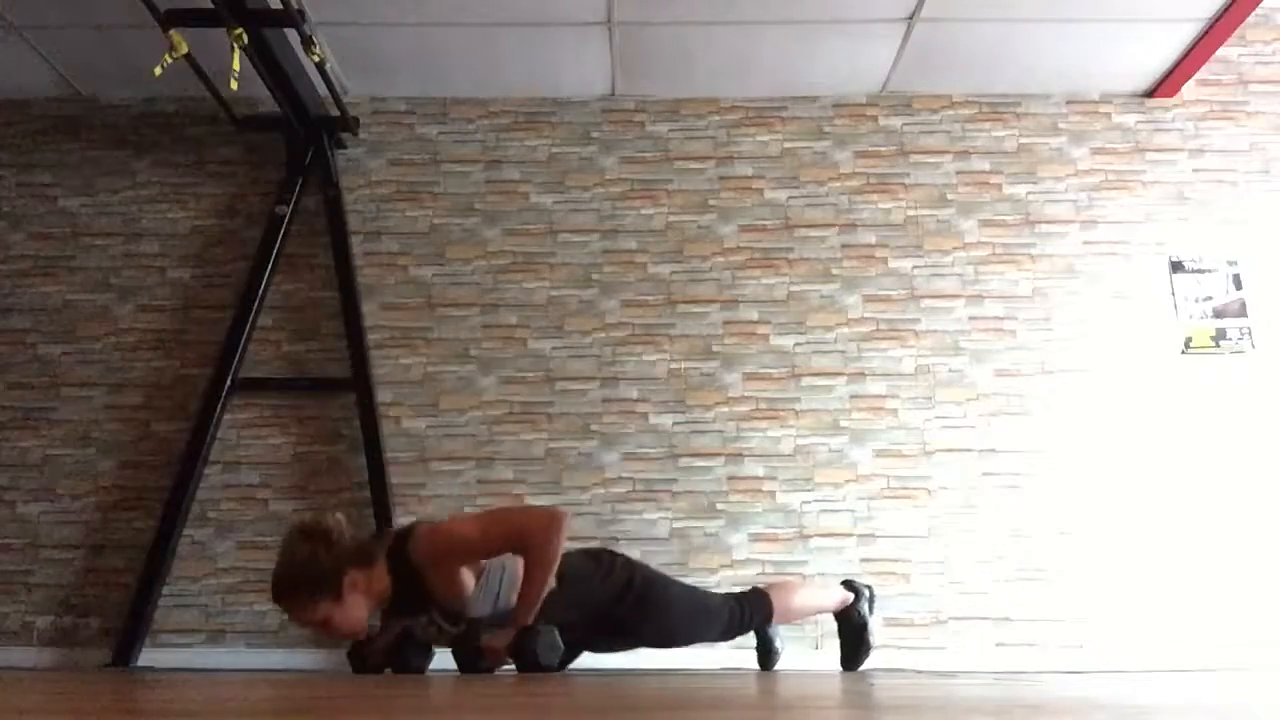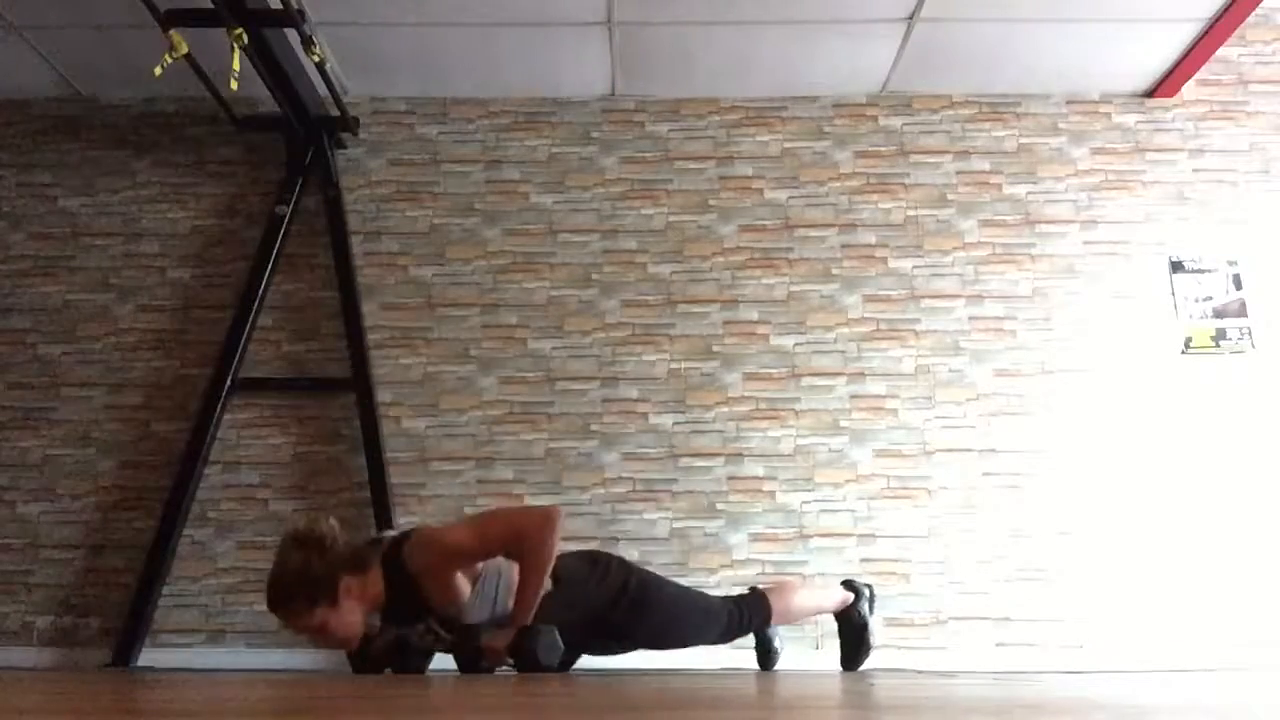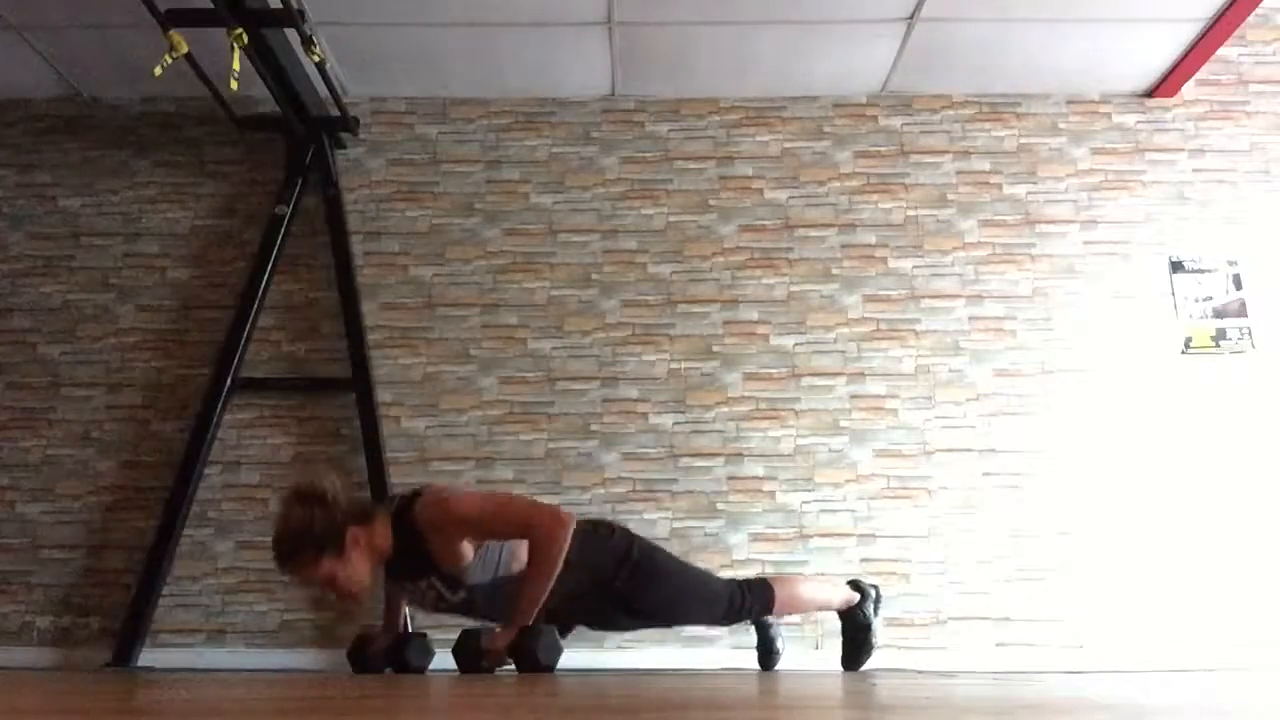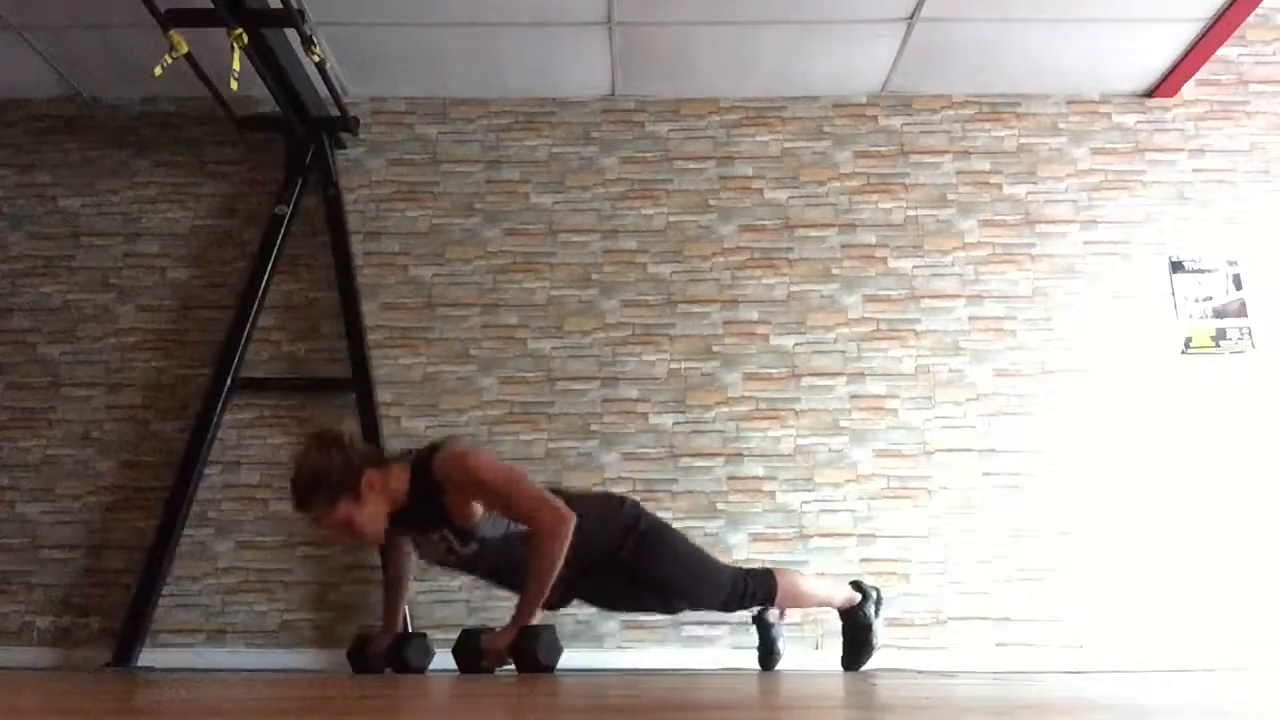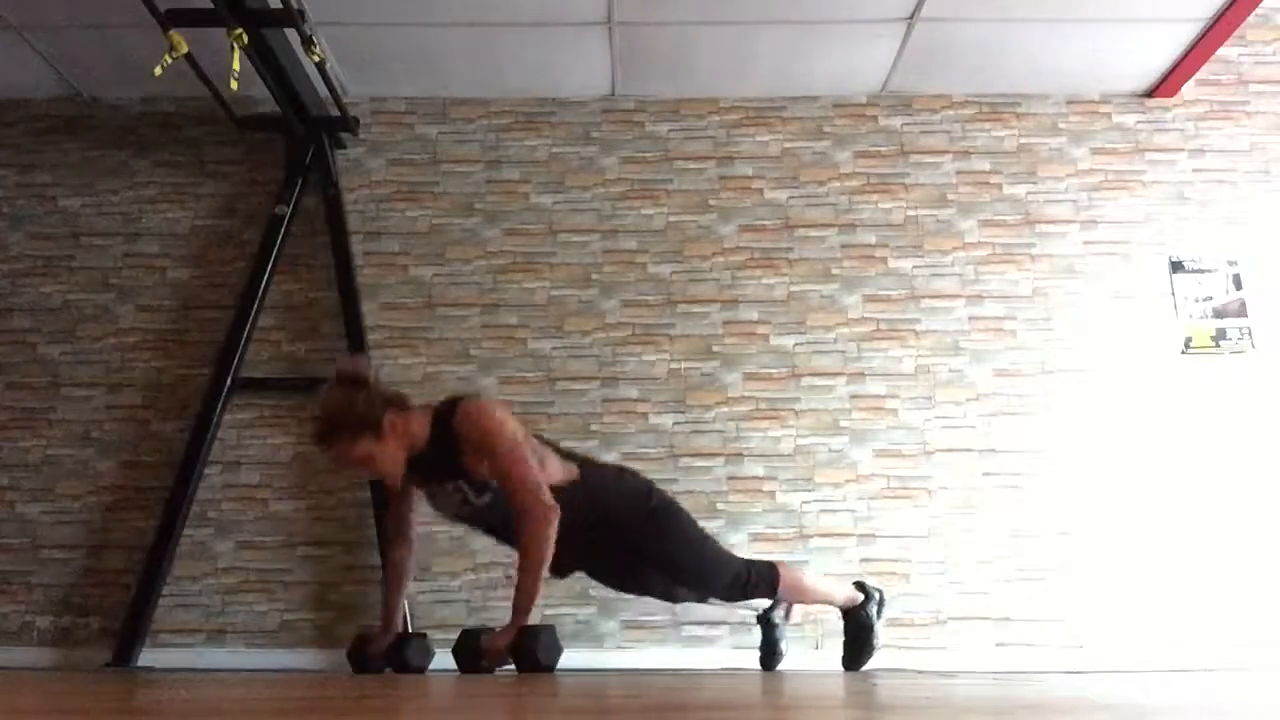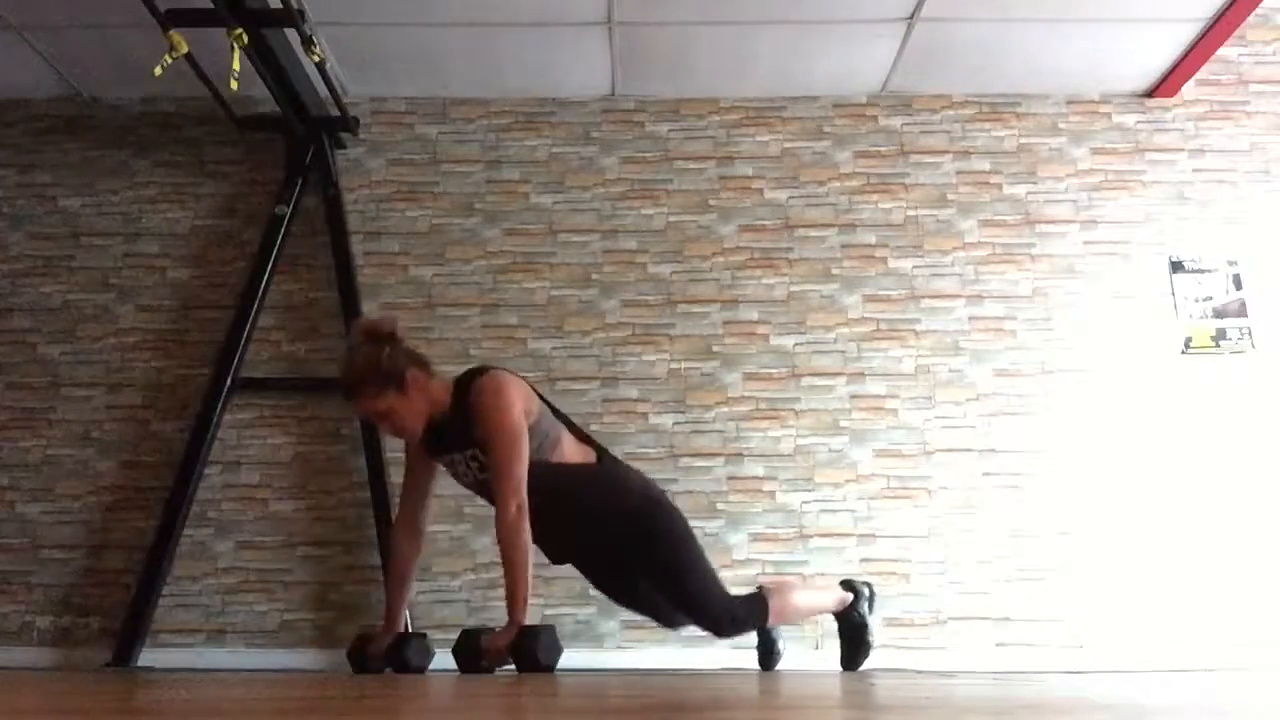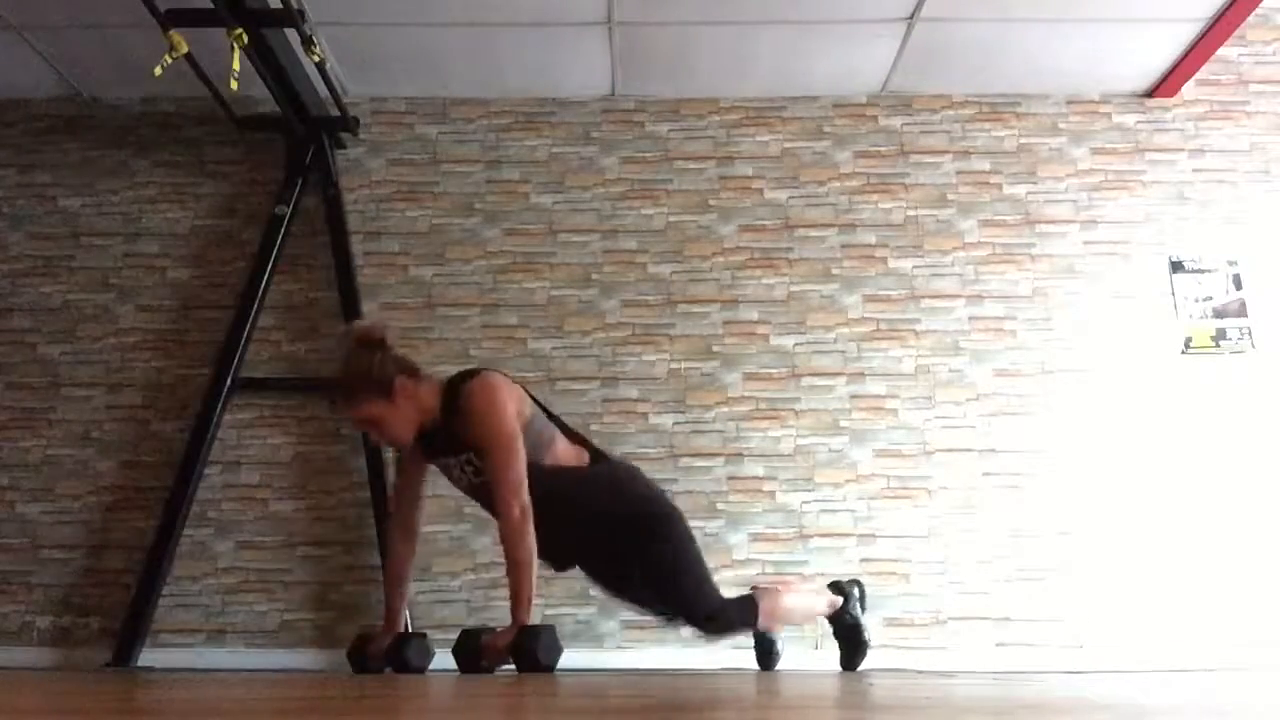
dt=0.1s
person 1, frame 1
left shoulder: (432, 549)
right shoulder: (377, 567)
left elbow: (551, 524)
left wrist: (514, 629)
left hip: (604, 596)
right hip: (569, 614)
left knee: (728, 616)
left ankle: (851, 599)
right ankle: (798, 611)
person 1, frame 2
left shoulder: (427, 554)
right shoulder: (374, 575)
left elbow: (544, 524)
left wrist: (514, 628)
left hip: (601, 600)
right hip: (569, 616)
left knee: (729, 618)
left ankle: (851, 599)
right ankle: (760, 624)
person 1, frame 3
left shoulder: (431, 516)
right shoulder: (382, 544)
left elbow: (556, 523)
left wrist: (517, 625)
right wrist: (390, 637)
left hip: (603, 567)
right hip: (569, 589)
left knee: (731, 602)
left ankle: (854, 597)
right ankle: (762, 619)
person 1, frame 4
left shoulder: (454, 468)
right shoulder: (390, 498)
left elbow: (558, 520)
right elbow: (397, 566)
left wrist: (519, 623)
right wrist: (390, 633)
left hip: (610, 538)
right hip: (575, 566)
left knee: (729, 589)
right knee: (694, 598)
left ankle: (856, 599)
right ankle: (766, 615)
person 1, frame 5
left shoulder: (473, 421)
right shoulder: (408, 457)
left elbow: (540, 513)
right elbow: (400, 541)
left wrist: (517, 626)
right wrist: (389, 629)
left hip: (620, 511)
right hip: (585, 539)
left knee: (734, 581)
right knee: (702, 587)
left ankle: (859, 600)
right ankle: (772, 612)
person 1, frame 6
left shoulder: (492, 394)
right shoulder: (426, 429)
left elbow: (513, 508)
right elbow: (408, 528)
left wrist: (517, 624)
right wrist: (392, 626)
left hip: (623, 510)
right hip: (576, 531)
left knee: (720, 615)
right knee: (673, 611)
left ankle: (849, 600)
right ankle: (764, 625)
person 1, frame 7
left shoulder: (482, 396)
right shoulder: (416, 435)
left elbow: (515, 510)
right elbow: (403, 530)
left wrist: (520, 624)
right wrist: (392, 627)
left hip: (619, 504)
right hip: (571, 526)
left knee: (712, 616)
right knee: (674, 604)
left ankle: (838, 600)
right ankle: (758, 622)
